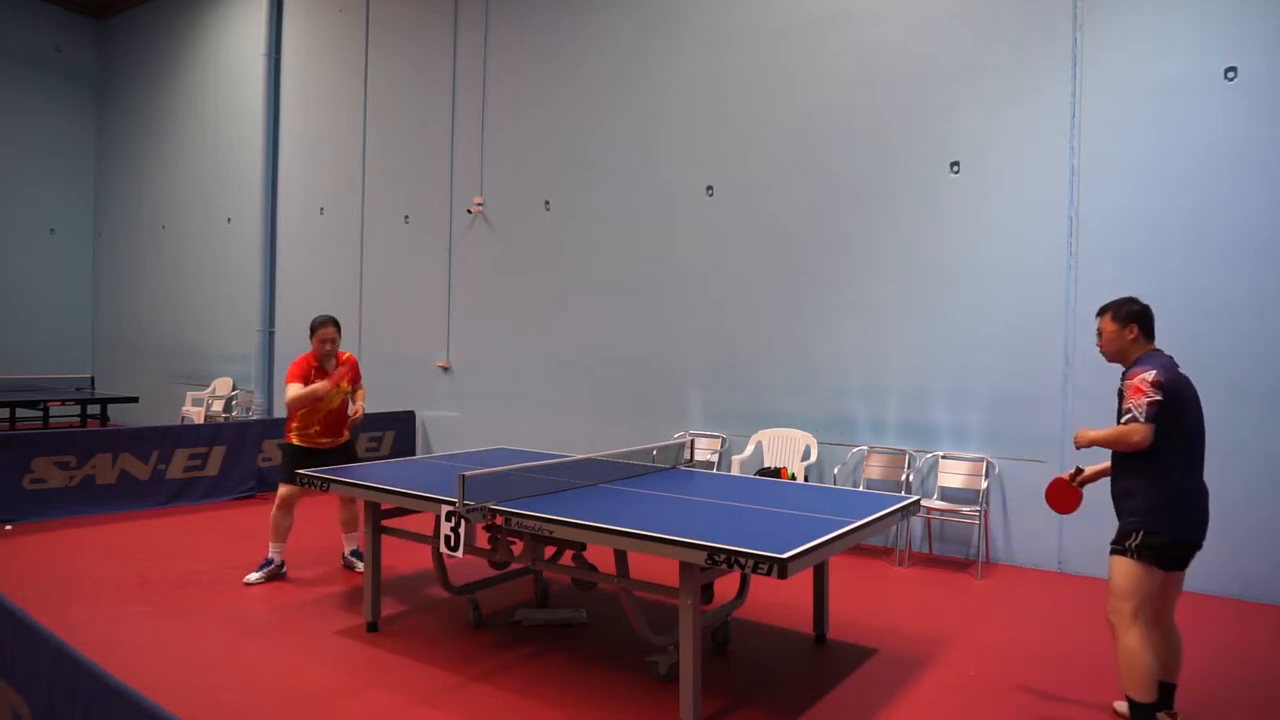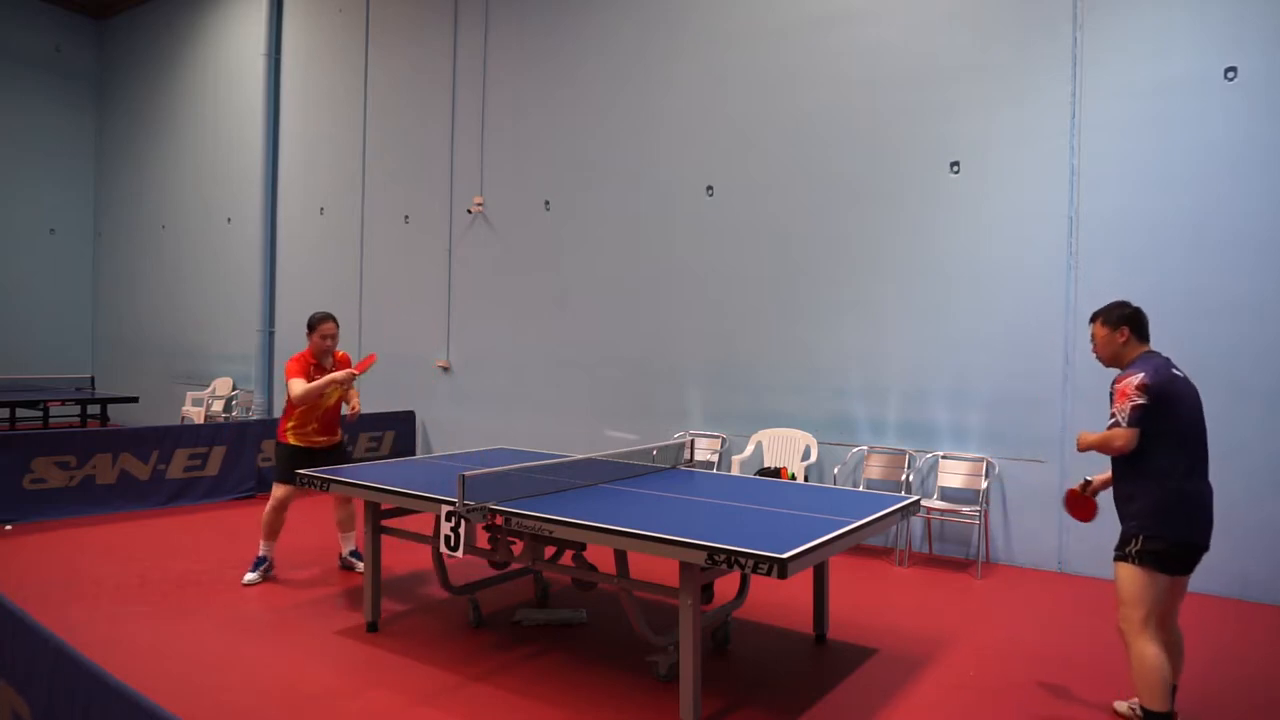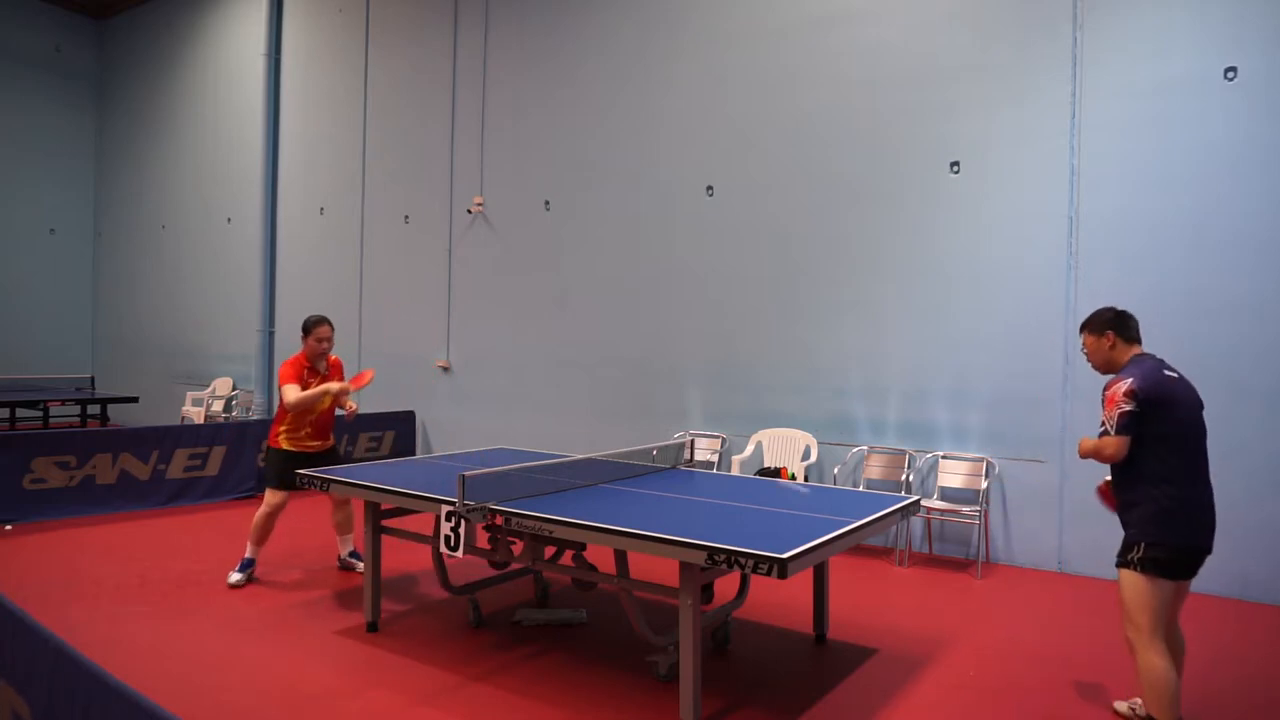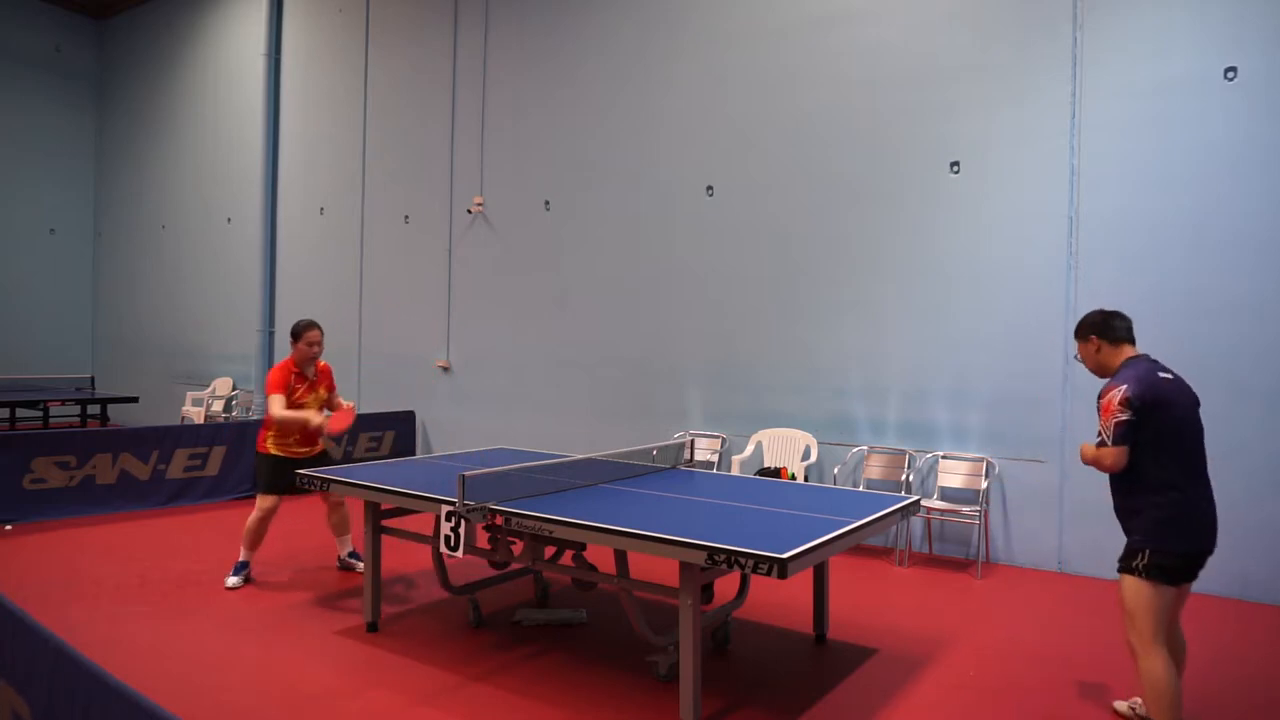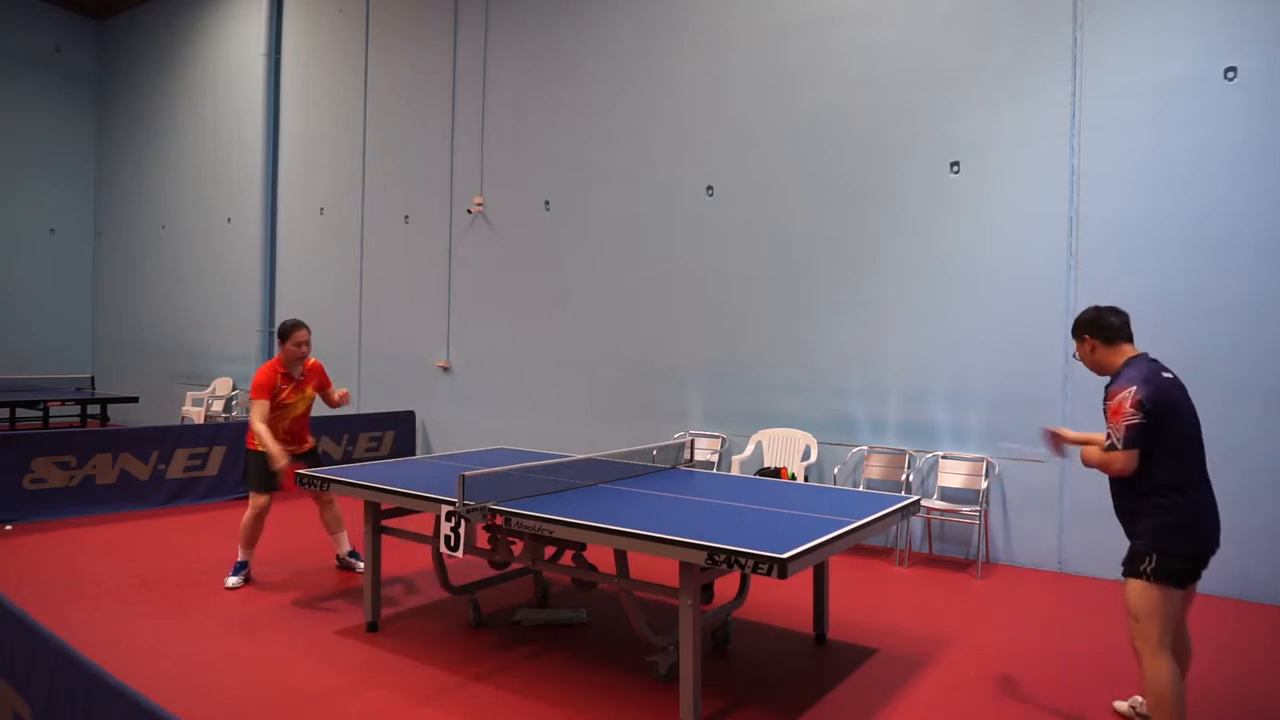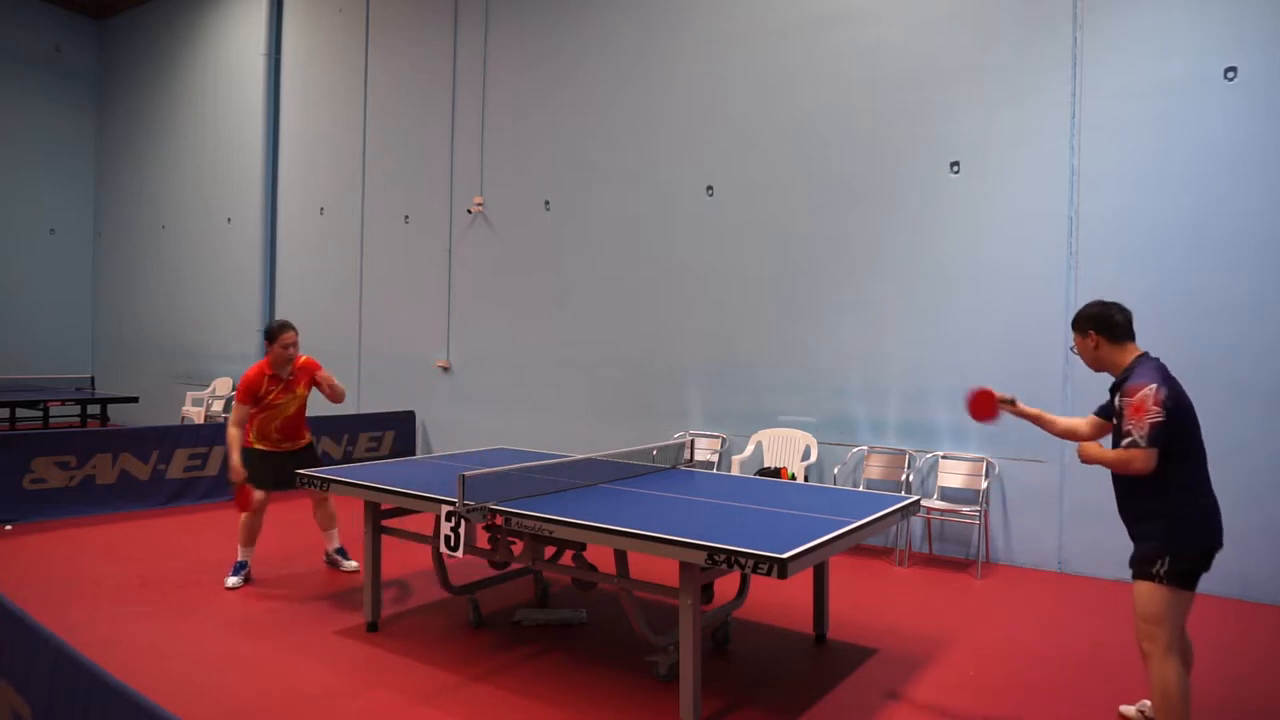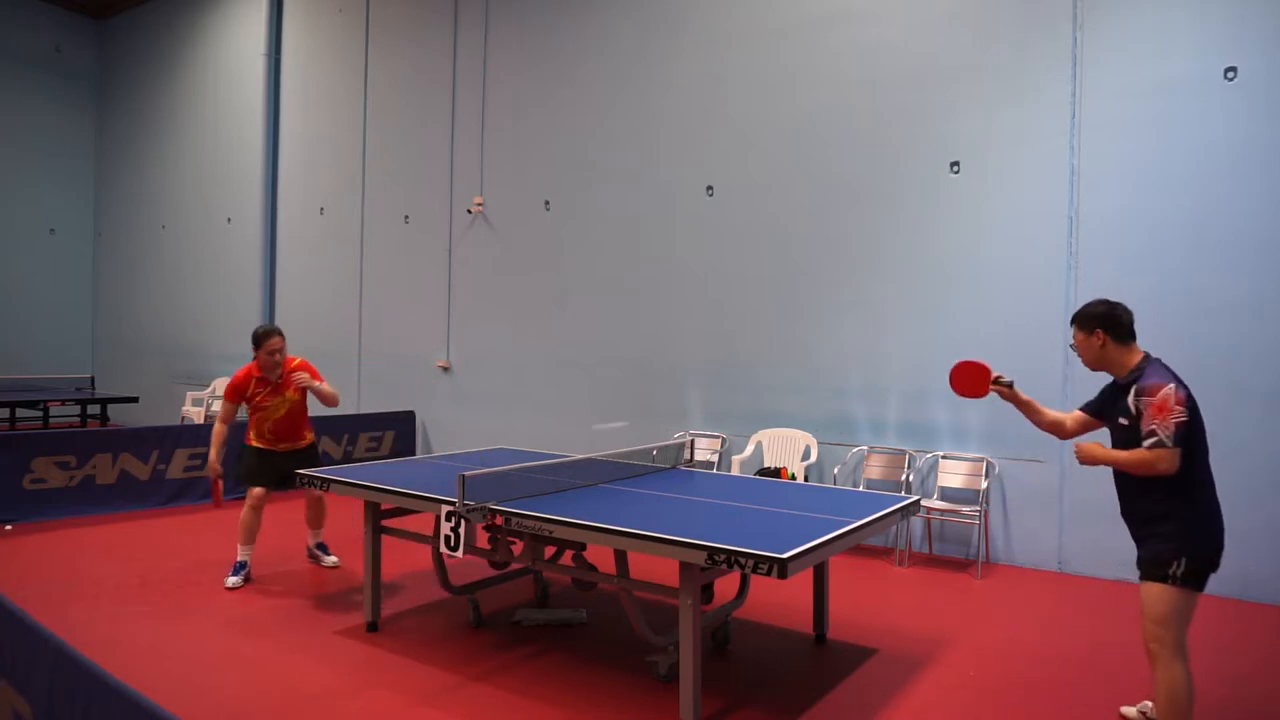
dt=0.1s
person 1, frame 1
left shoulder: (1144, 375)
right shoulder: (1168, 374)
left elbow: (1137, 437)
left wrist: (1091, 437)
right wrist: (1096, 472)
left hip: (1153, 518)
right hip: (1181, 517)
left knee: (1124, 619)
right knee: (1159, 616)
person 1, frame 2
left shoulder: (1134, 379)
right shoulder: (1175, 378)
left elbow: (1121, 442)
left wrist: (1088, 441)
right wrist: (1106, 479)
left hip: (1155, 521)
right hip: (1191, 520)
left knee: (1136, 628)
right knee: (1161, 621)
person 1, frame 3
left shoulder: (1125, 384)
right shoulder: (1175, 380)
left elbow: (1113, 450)
left wrist: (1088, 447)
right wrist: (1118, 482)
left hip: (1158, 527)
right hip: (1194, 523)
left knee: (1143, 638)
right knee: (1164, 624)
person 1, frame 4
left shoulder: (1120, 390)
right shoulder: (1168, 381)
left elbow: (1112, 459)
left wrist: (1093, 454)
right wrist: (1108, 448)
left hip: (1159, 533)
right hip: (1194, 525)
left knee: (1145, 640)
right knee: (1167, 628)
person 1, frame 5
left shoulder: (1126, 389)
right shoulder: (1162, 377)
left elbow: (1122, 463)
left wrist: (1090, 454)
right wrist: (1074, 437)
left hip: (1164, 533)
right hip: (1195, 525)
left knee: (1150, 643)
right knee: (1170, 627)
person 1, frame 6
left shoulder: (1142, 388)
right shoulder: (1134, 382)
left elbow: (1142, 461)
right elbow: (1087, 429)
left wrist: (1097, 456)
right wrist: (1024, 411)
left hip: (1173, 533)
right hip: (1179, 529)
left knee: (1155, 643)
right knee: (1168, 631)
person 1, frame 7
left shoulder: (1157, 387)
right shoulder: (1126, 386)
left elbow: (1163, 461)
right elbow: (1068, 424)
left wrist: (1100, 455)
right wrist: (1016, 399)
left hip: (1180, 535)
right hip: (1169, 530)
left knee: (1161, 644)
right knee: (1166, 632)
person 2, frame 1
left shoulder: (349, 362)
right shoulder: (300, 367)
left elbow: (358, 389)
right elbow: (291, 400)
left wrist: (359, 405)
right wrist: (316, 389)
left hip: (338, 443)
right hip: (301, 444)
left knee: (349, 495)
right knee: (285, 498)
left ankle: (351, 553)
right ankle: (275, 562)
person 2, frame 2
left shoulder: (344, 360)
right shoulder: (297, 364)
right elbow: (298, 396)
left wrist: (353, 399)
right wrist: (332, 378)
left hip: (331, 442)
right hip: (295, 442)
left knee: (344, 495)
right knee: (279, 499)
left ankle: (348, 554)
right ankle: (263, 560)
person 2, frame 3
left shoulder: (336, 364)
right shoulder: (291, 367)
right elbow: (291, 403)
left wrist: (347, 403)
right wrist: (324, 388)
left hip: (323, 447)
right hip: (287, 447)
left knee: (342, 497)
right knee: (272, 505)
left ankle: (347, 555)
right ankle: (248, 561)
person 2, frame 4
left shoulder: (324, 370)
right shoulder: (279, 375)
left elbow: (332, 403)
right elbow: (276, 415)
left wrist: (342, 406)
right wrist: (308, 417)
left hip: (313, 451)
right hip: (275, 453)
left knee: (336, 499)
right knee: (265, 509)
left ankle: (346, 555)
right ankle: (243, 565)
person 2, frame 5
left shoulder: (314, 368)
right shoulder: (265, 376)
left elbow: (331, 400)
right elbow: (257, 422)
left wrist: (340, 397)
right wrist: (274, 453)
left hip: (302, 448)
right hip: (266, 450)
left knee: (327, 497)
right knee: (259, 506)
left ankle: (345, 554)
right ankle: (242, 565)
person 2, frame 6
left shoulder: (308, 366)
right shoulder: (252, 378)
left elbow: (338, 398)
right elbow: (235, 425)
left wrist: (332, 384)
right wrist: (235, 462)
left hip: (300, 444)
right hip: (262, 448)
left knee: (320, 494)
right knee: (256, 502)
left ankle: (335, 552)
right ankle: (241, 564)
person 2, frame 7
left shoulder: (300, 368)
right shoulder: (242, 379)
left elbow: (333, 402)
right elbow: (223, 421)
left wrist: (316, 386)
right wrist: (213, 455)
left hip: (301, 444)
right hip: (261, 447)
left knee: (315, 495)
right knee: (255, 500)
left ankle: (316, 546)
right ankle: (242, 564)
